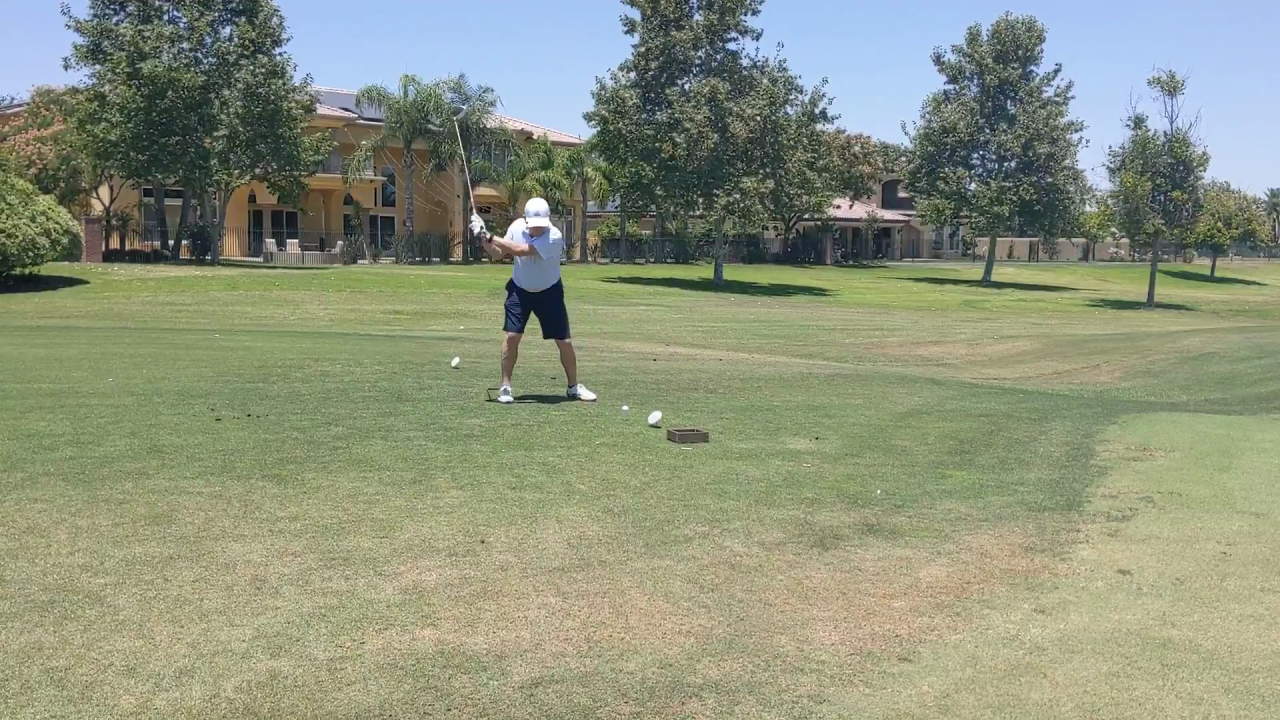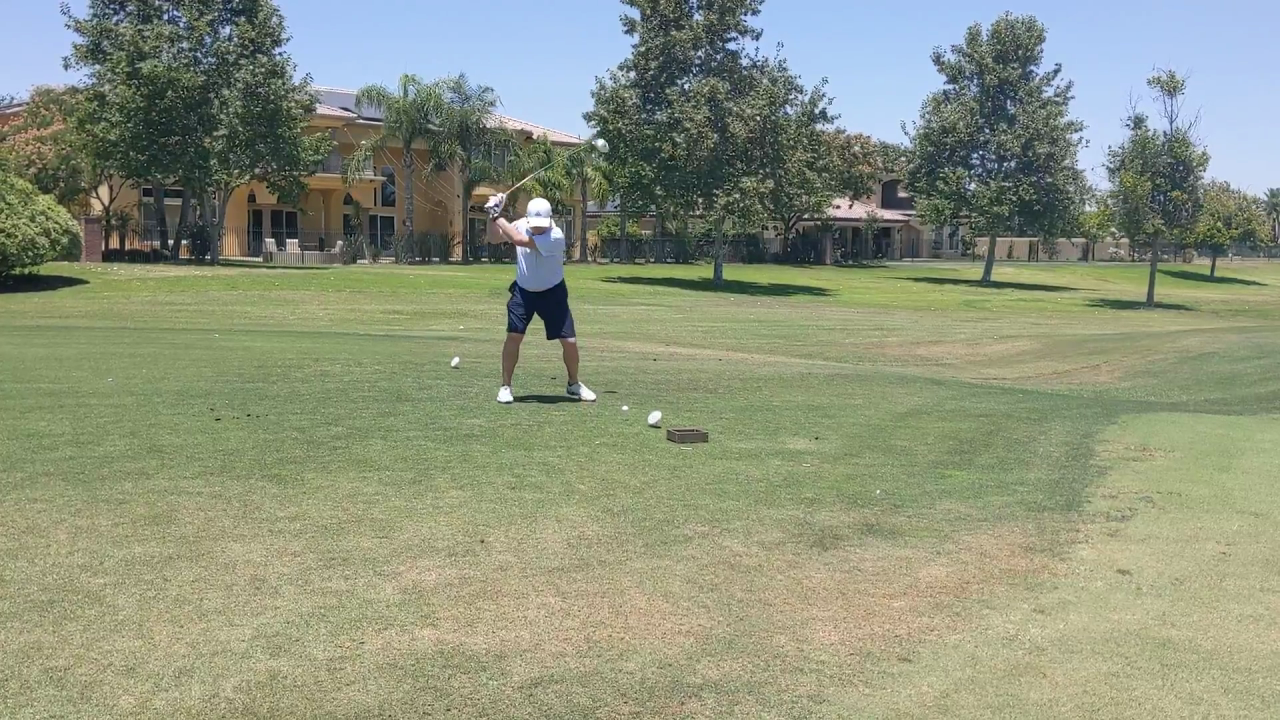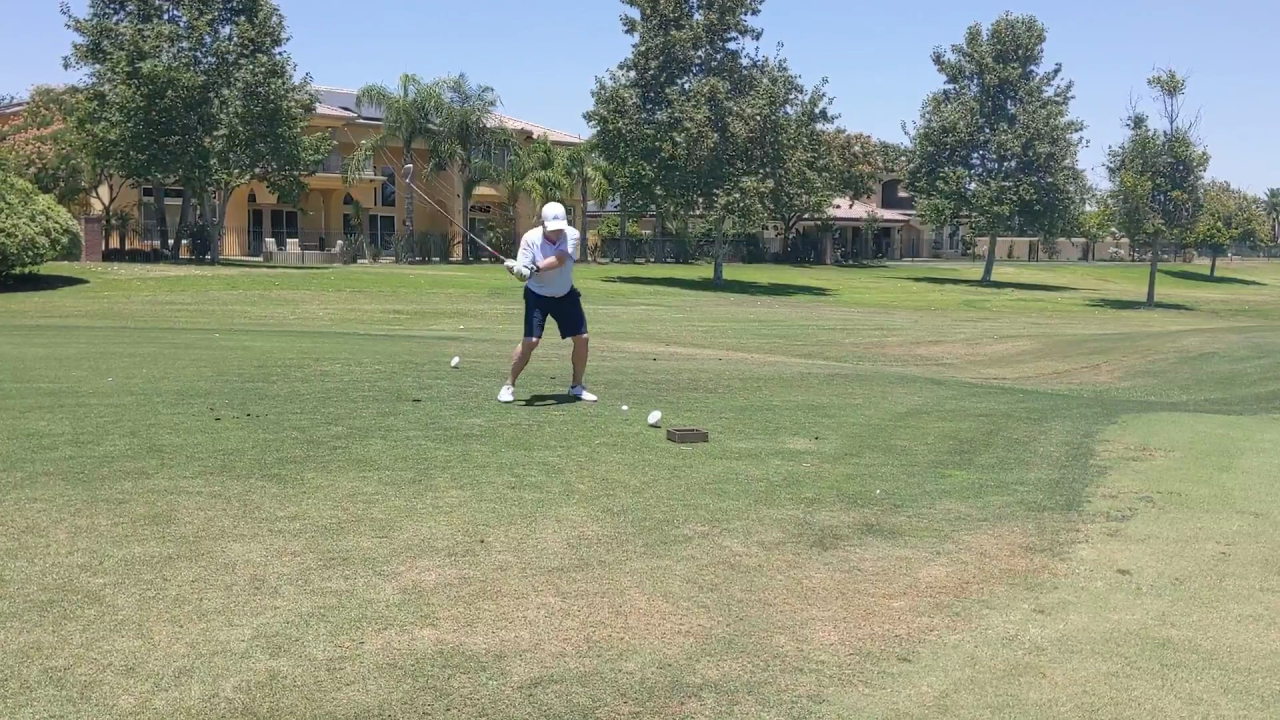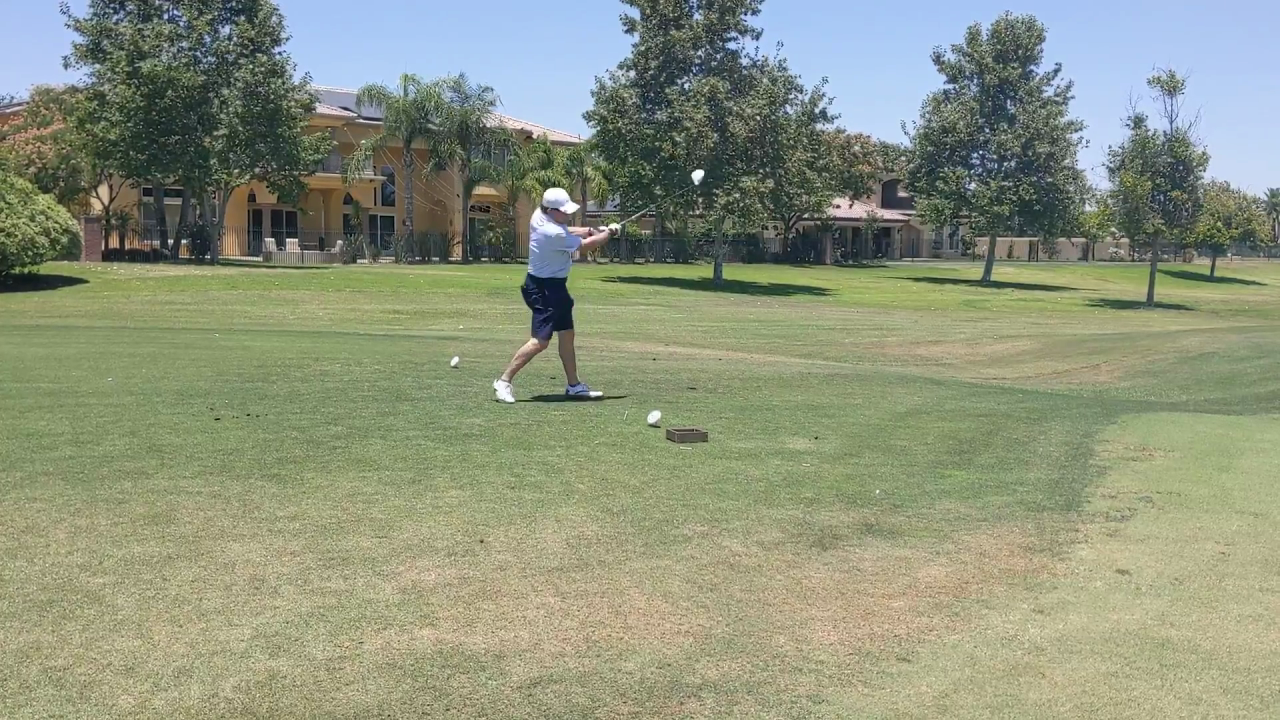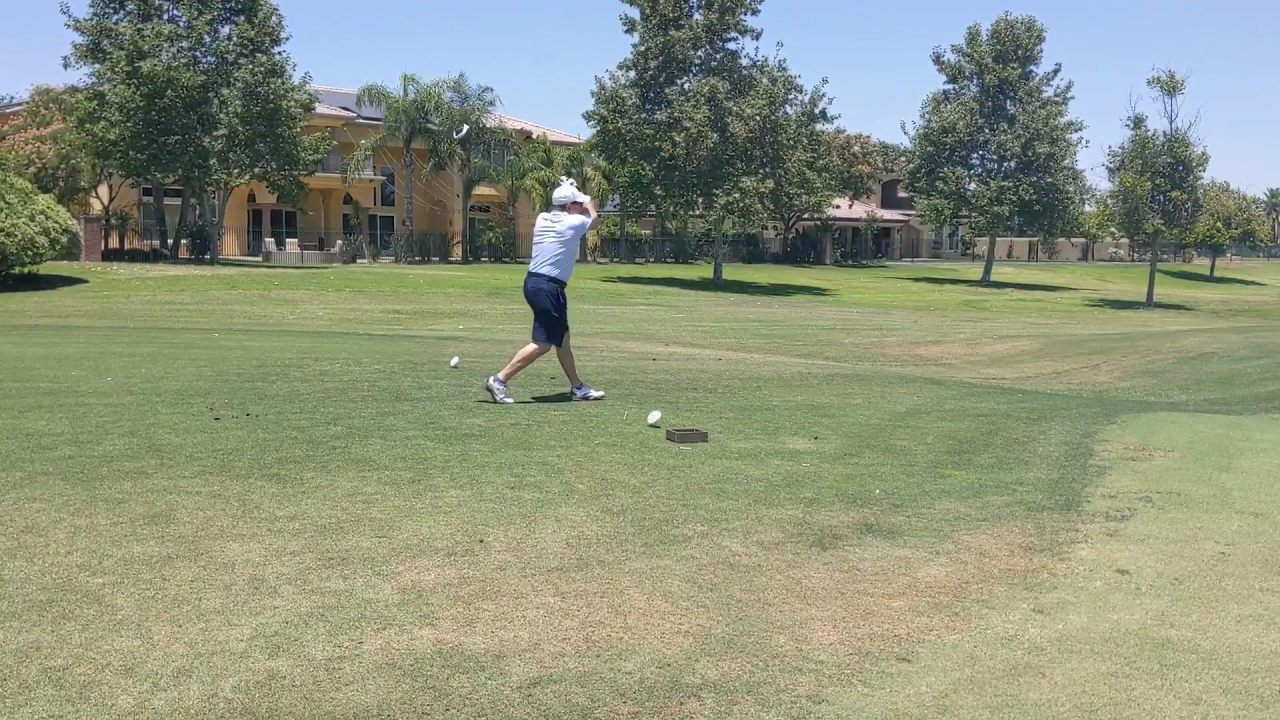
dt=0.2s
person 1, frame 1
left shoulder: (554, 237)
right shoulder: (517, 227)
left elbow: (519, 251)
right elbow: (497, 254)
left wrist: (489, 237)
right wrist: (483, 236)
left hip: (549, 293)
right hip: (519, 291)
left knee: (564, 341)
right knee: (512, 336)
left ankle: (574, 386)
right ankle: (505, 386)
person 1, frame 2
left shoulder: (556, 237)
right shoulder: (521, 225)
left elbow: (520, 240)
right elbow: (494, 238)
left wrist: (497, 217)
right wrist: (493, 215)
left hip: (553, 293)
right hip: (524, 292)
left knee: (570, 342)
right knee: (513, 336)
left ankle: (573, 384)
right ankle: (506, 386)
person 1, frame 3
left shoulder: (572, 236)
right shoulder: (530, 239)
left elbow: (555, 262)
right elbow: (522, 271)
left wrist: (530, 268)
right wrist: (517, 267)
left hip: (565, 295)
right hip: (538, 297)
left knee: (581, 339)
right knee: (531, 341)
left ankle: (578, 387)
right ankle: (508, 386)
person 1, frame 4
left shoulder: (540, 217)
right shoulder: (549, 231)
left elbow: (568, 232)
right elbow: (585, 245)
left wrist: (597, 230)
right wrist: (608, 233)
left hip: (551, 287)
right hip: (542, 288)
left knee: (567, 333)
right knee: (541, 339)
left ankle: (574, 385)
right ankle: (504, 381)
person 1, frame 5
left shoulder: (543, 219)
right shoulder: (573, 224)
right elbow: (594, 216)
right wrist: (585, 201)
left hip: (536, 283)
right hip: (547, 288)
left knee: (562, 337)
right knee: (542, 343)
left ankle: (577, 387)
right ankle: (500, 380)
